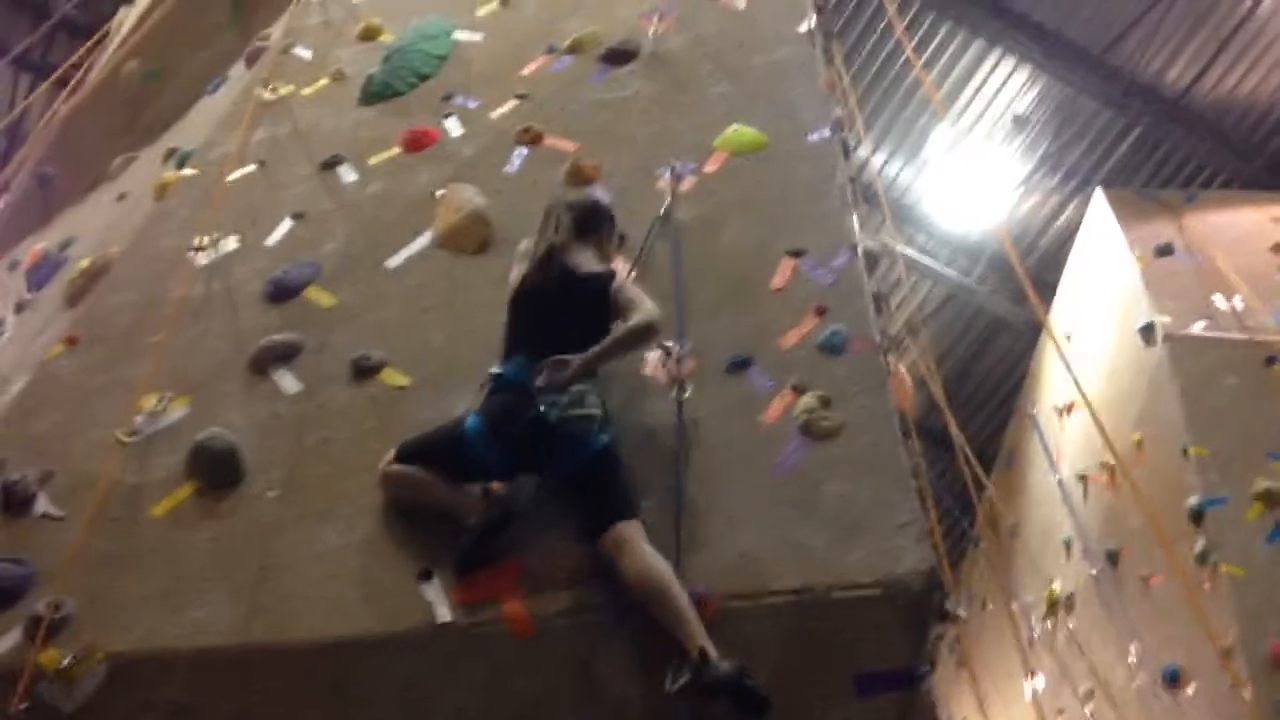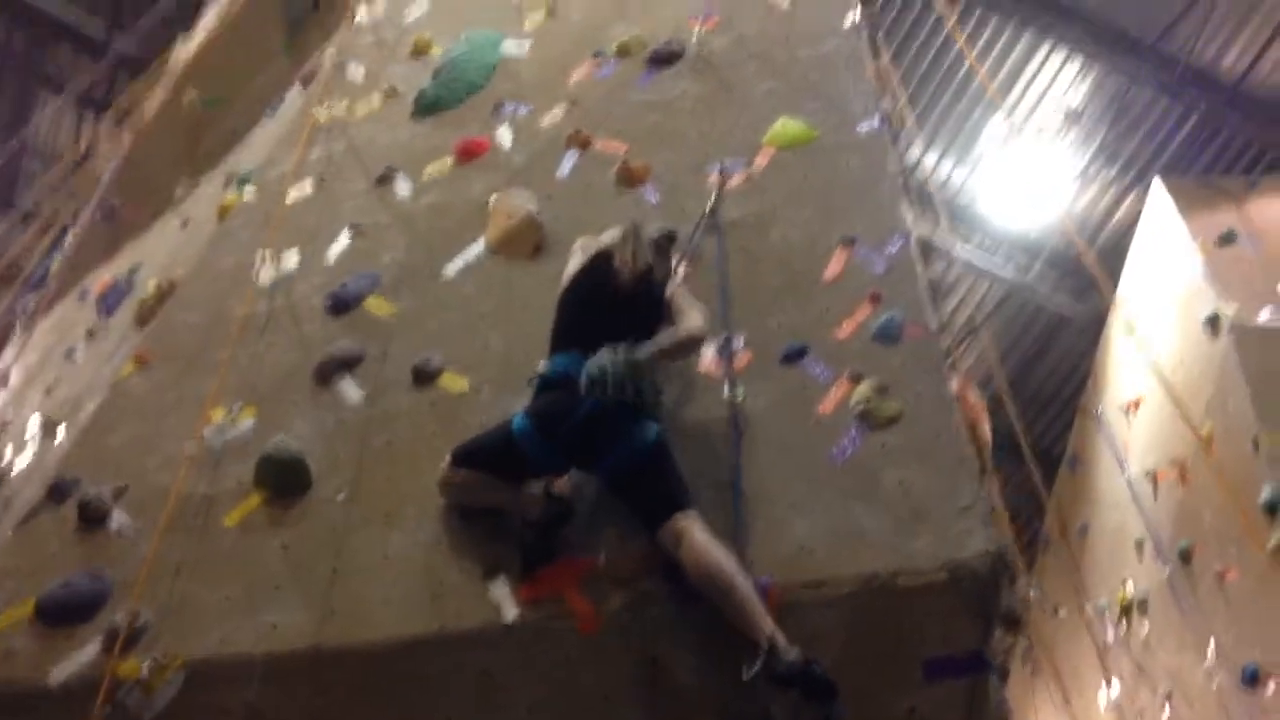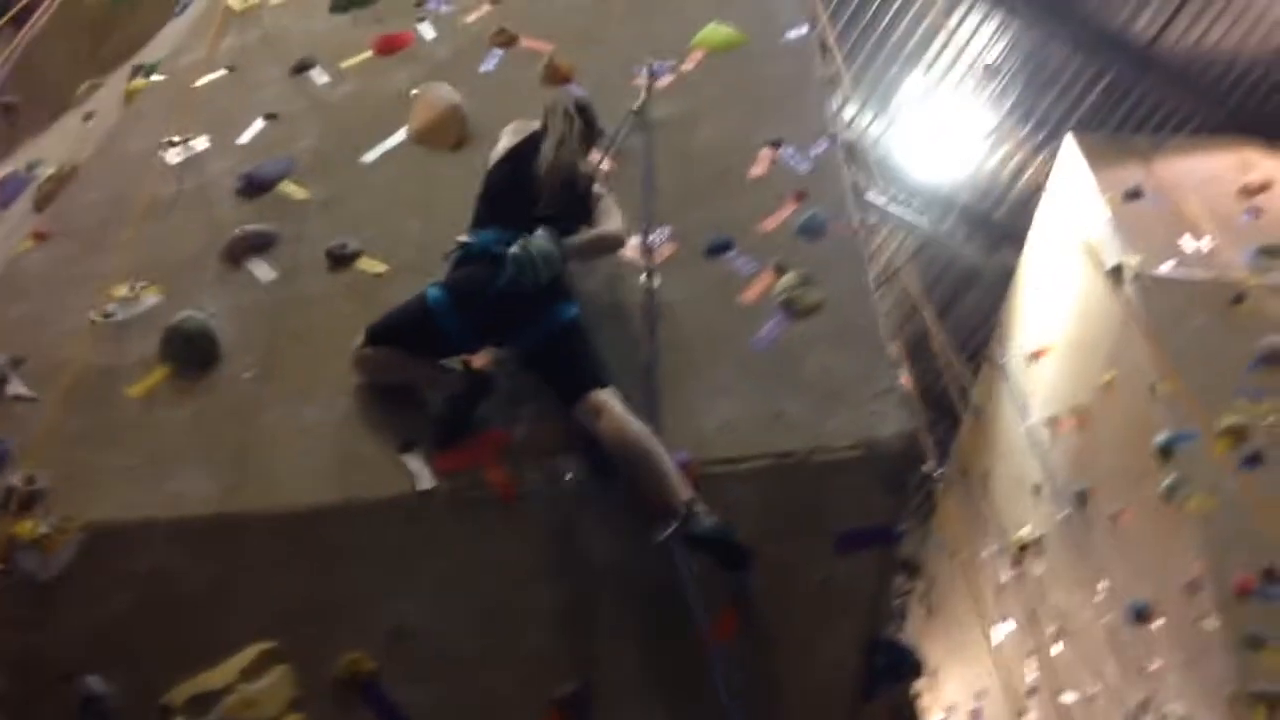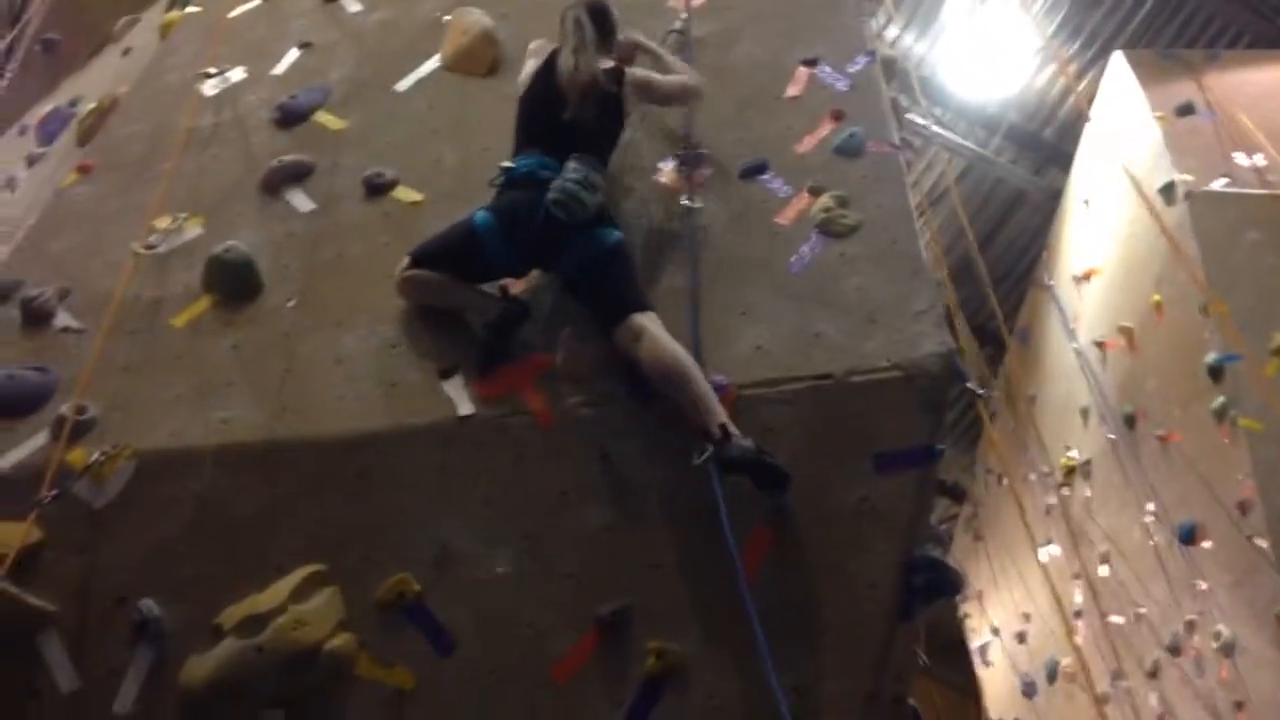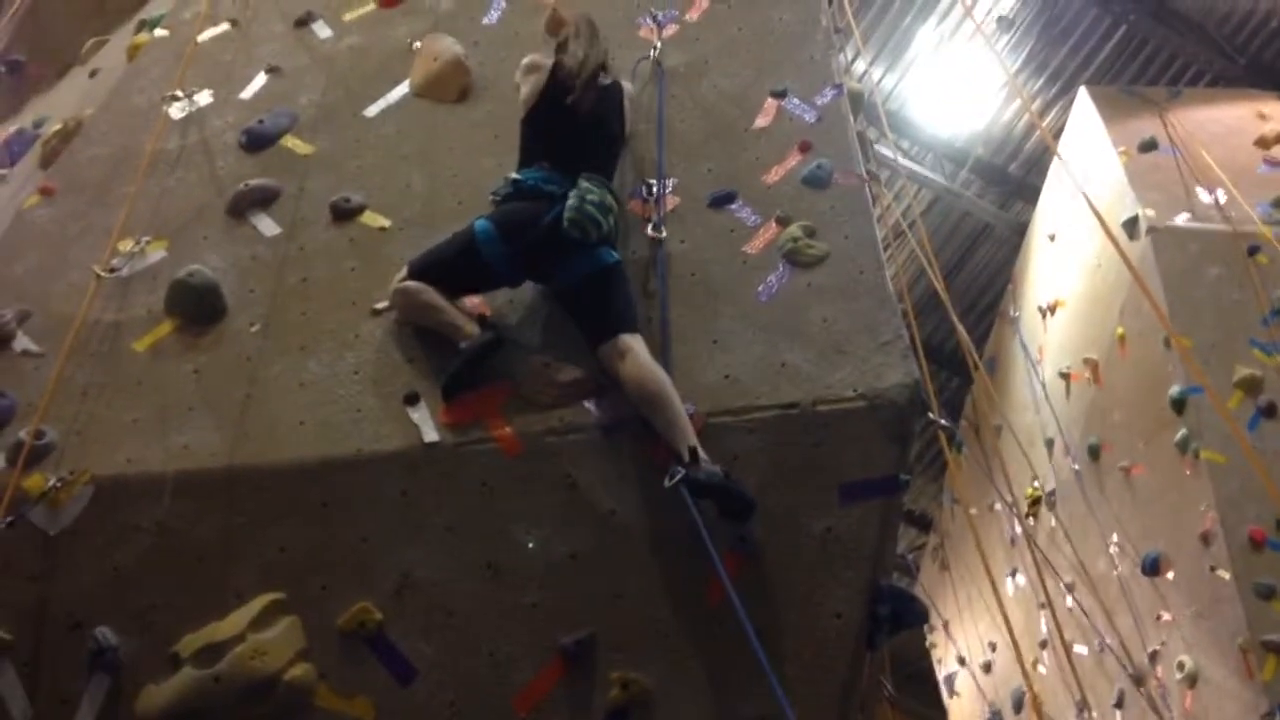
dt=1s
person 1, frame 1
left shoulder: (529, 261)
right shoulder: (612, 284)
right elbow: (647, 322)
right wrist: (584, 362)
left hip: (509, 414)
right hip: (574, 424)
left knee: (393, 472)
right knee: (627, 540)
left ankle: (478, 512)
right ankle: (707, 660)
person 1, frame 2
left shoulder: (584, 261)
right shoulder: (664, 289)
right elbow: (694, 331)
left wrist: (622, 236)
right wrist: (634, 359)
left hip: (558, 407)
right hip: (622, 417)
left knee: (453, 477)
right knee: (685, 530)
left ankle: (541, 507)
right ankle: (776, 648)
person 1, frame 3
left shoulder: (515, 139)
right shoulder: (589, 187)
right elbow: (614, 233)
left wrist: (548, 123)
right wrist: (559, 250)
left hip: (475, 283)
right hip: (540, 296)
left knee: (369, 355)
right knee: (602, 407)
left ankle: (461, 381)
right ankle: (691, 513)
person 1, frame 4
left shoulder: (538, 57)
right shoulder: (626, 81)
right elbow: (692, 86)
right wrist: (645, 46)
left hip: (520, 207)
right hip: (584, 219)
left knee: (410, 277)
right knee: (641, 331)
left ankle: (495, 310)
right ankle: (729, 439)
person 1, frame 5
left shoulder: (536, 70)
right shoulder: (622, 93)
left wrist: (559, 48)
left hip: (524, 218)
right hip: (587, 233)
left knee: (407, 288)
right knee: (626, 349)
left ankle: (473, 336)
right ankle: (697, 461)
